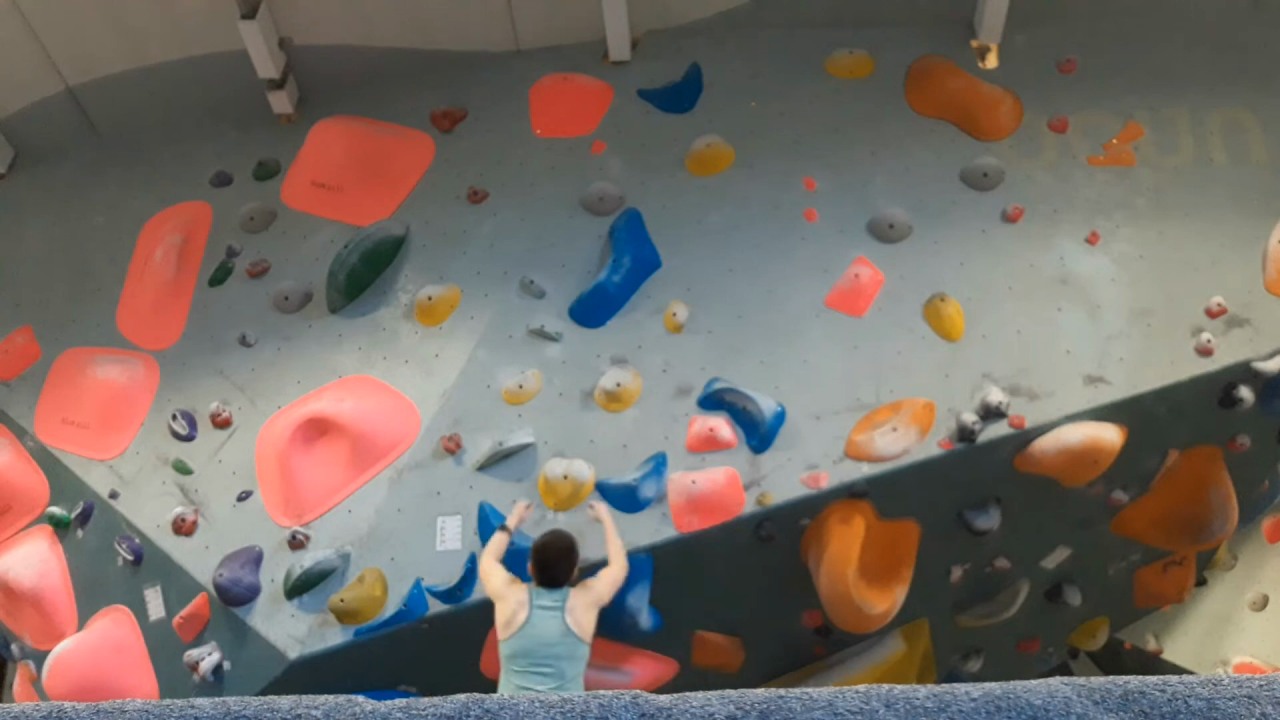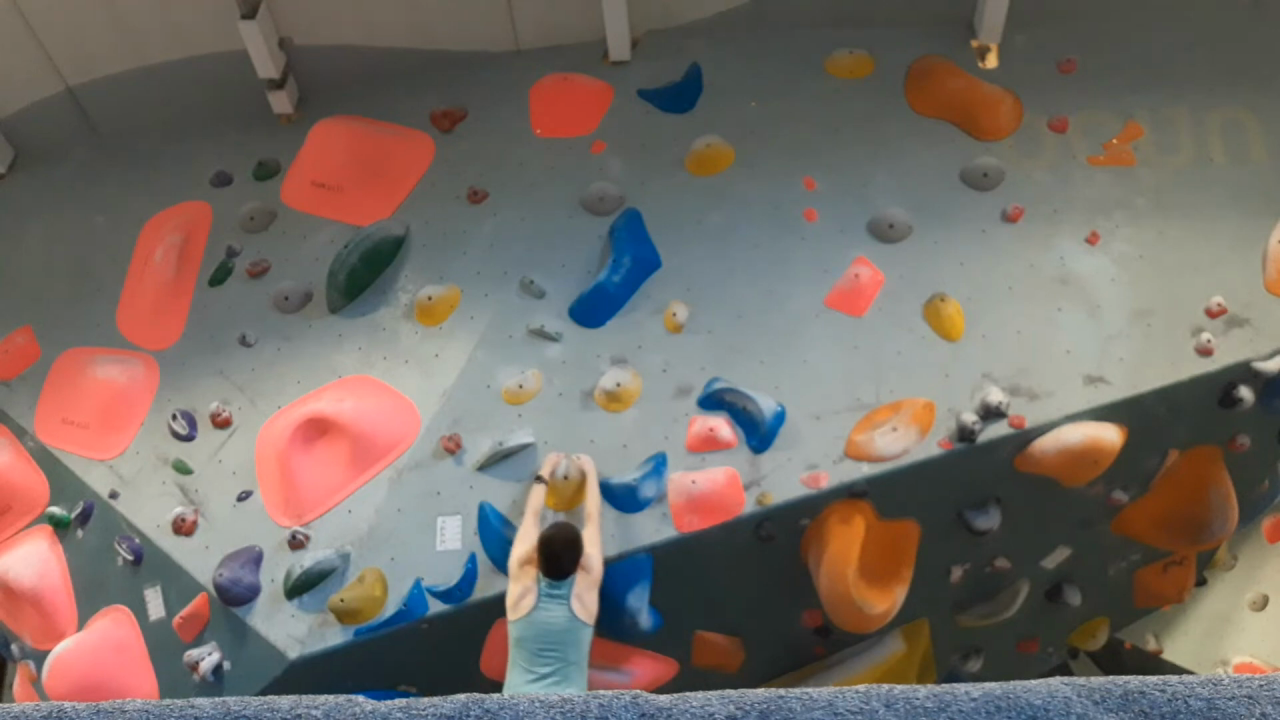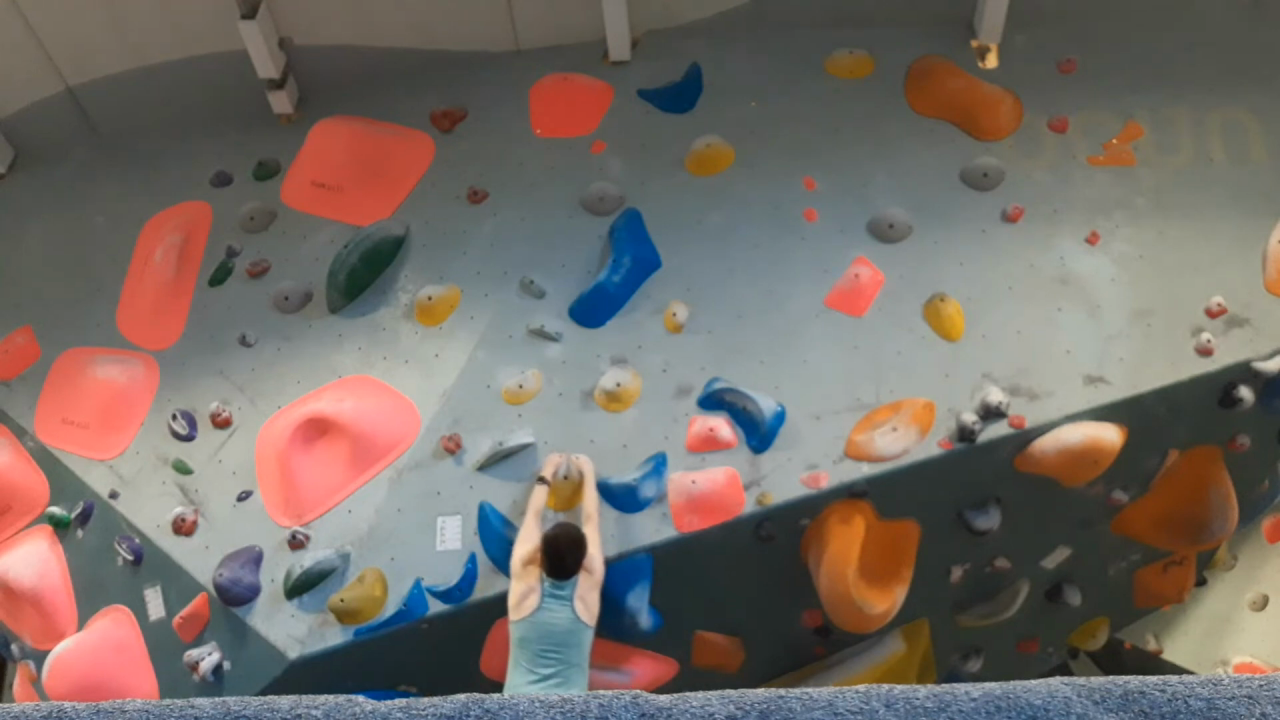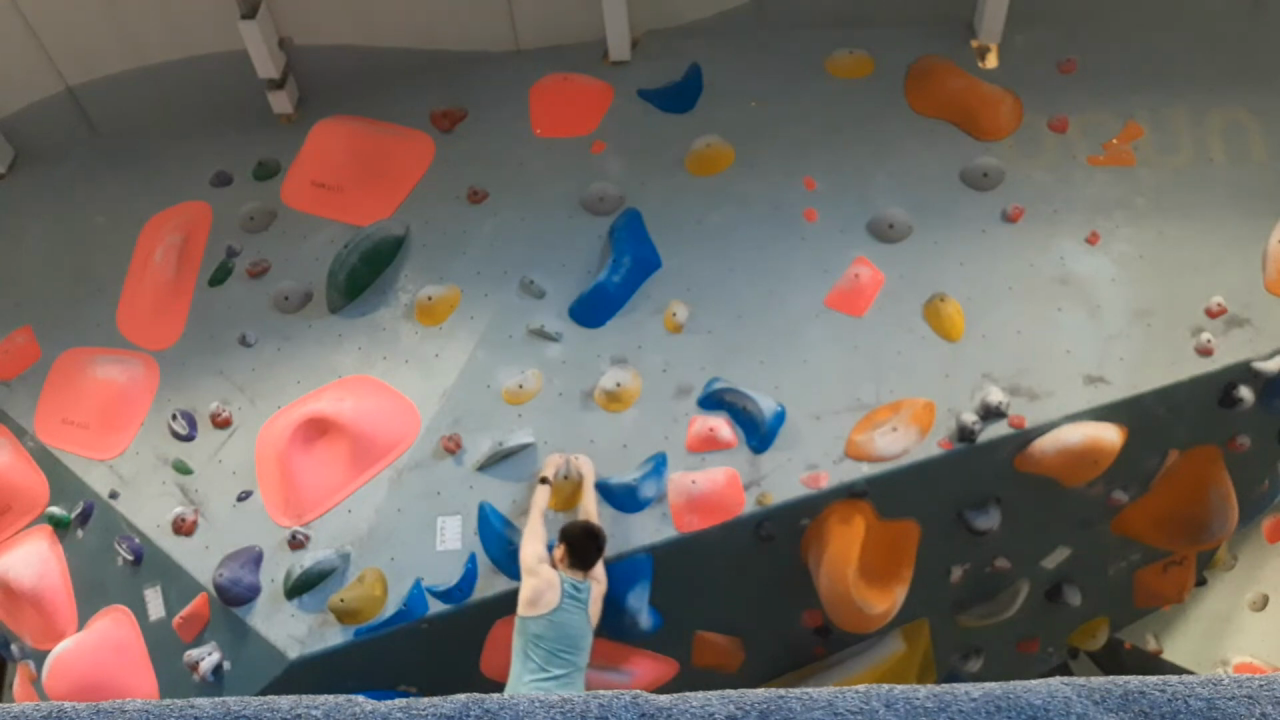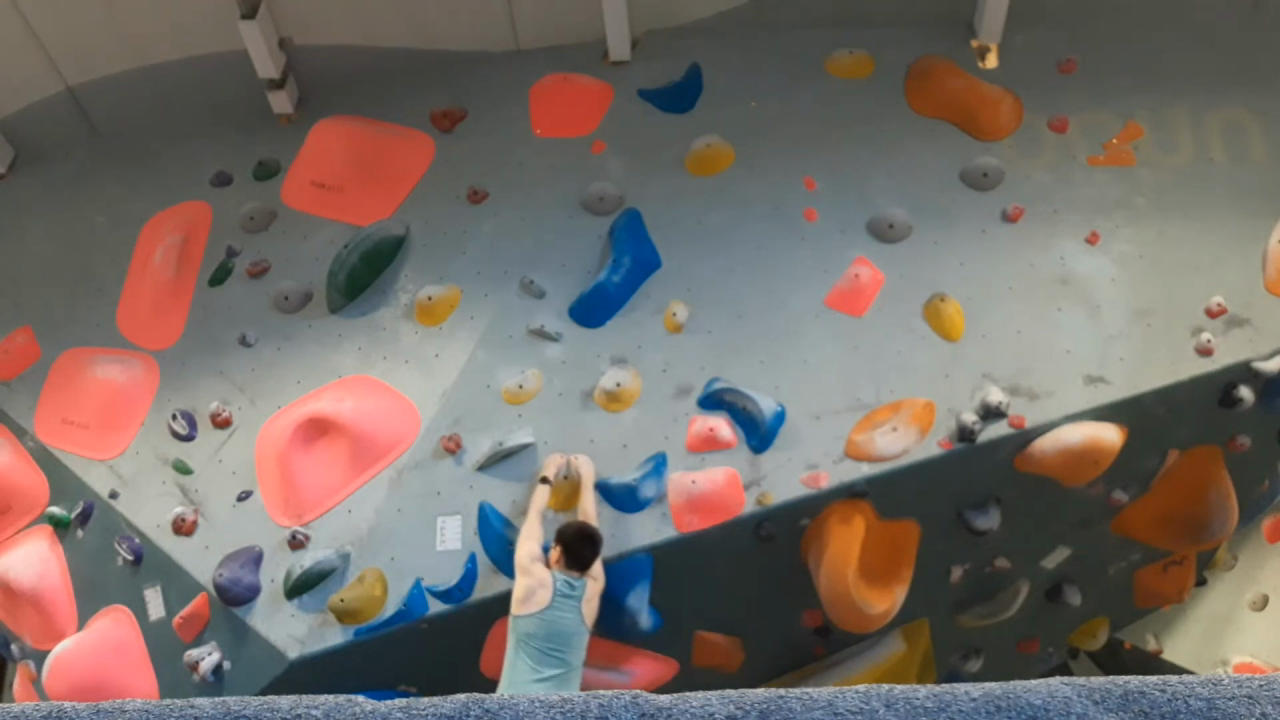
dt=1s
person 1, frame 1
left shoulder: (510, 597)
right shoulder: (586, 602)
left elbow: (487, 561)
right elbow: (619, 565)
left wrist: (511, 522)
right wrist: (606, 519)
person 1, frame 2
left shoulder: (522, 581)
right shoulder: (586, 586)
left elbow: (531, 517)
right elbow: (592, 520)
left wrist: (544, 473)
right wrist: (590, 472)
person 1, frame 3
left shoulder: (525, 583)
right shoulder: (588, 588)
left elbow: (532, 517)
right elbow: (591, 521)
left wrist: (546, 474)
right wrist: (588, 474)
person 1, frame 4
left shoulder: (539, 578)
right shoulder: (596, 591)
left elbow: (536, 516)
right elbow: (590, 525)
left wrist: (547, 475)
right wrist: (587, 477)
person 1, frame 5
left shoulder: (533, 579)
right shoulder: (592, 591)
left elbow: (534, 516)
right elbow: (589, 526)
left wrist: (548, 475)
right wrist: (587, 478)
